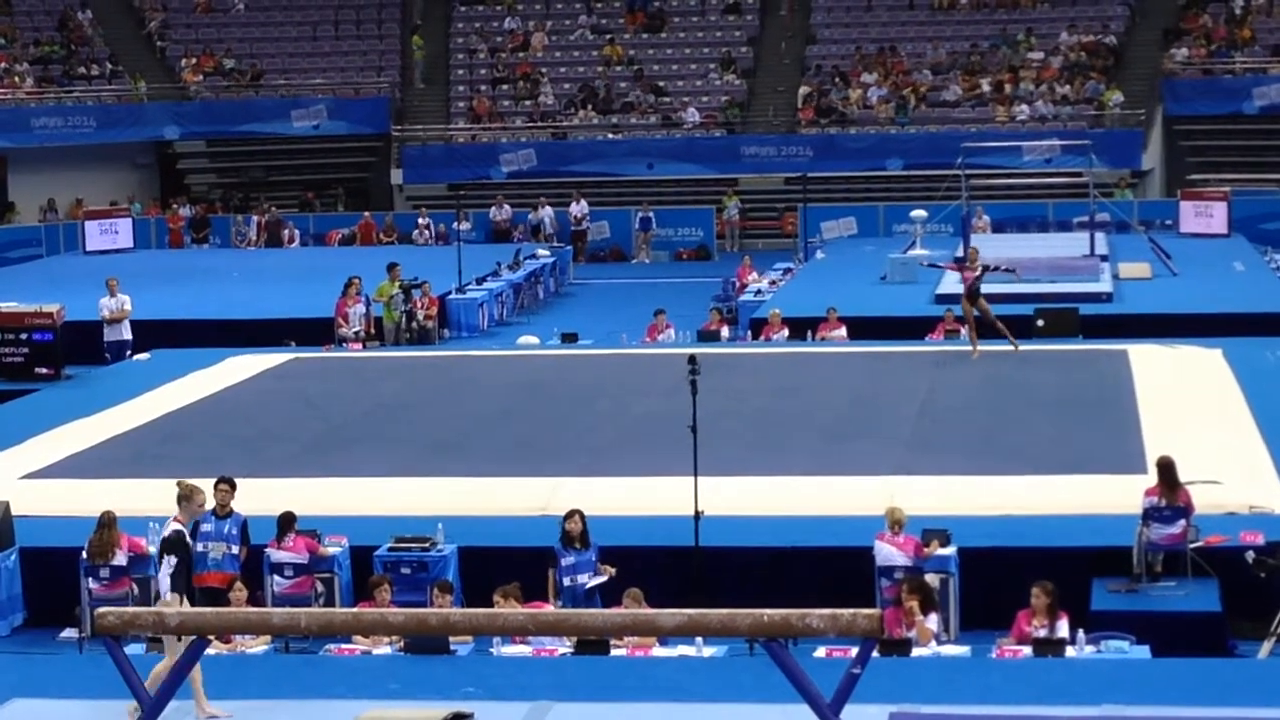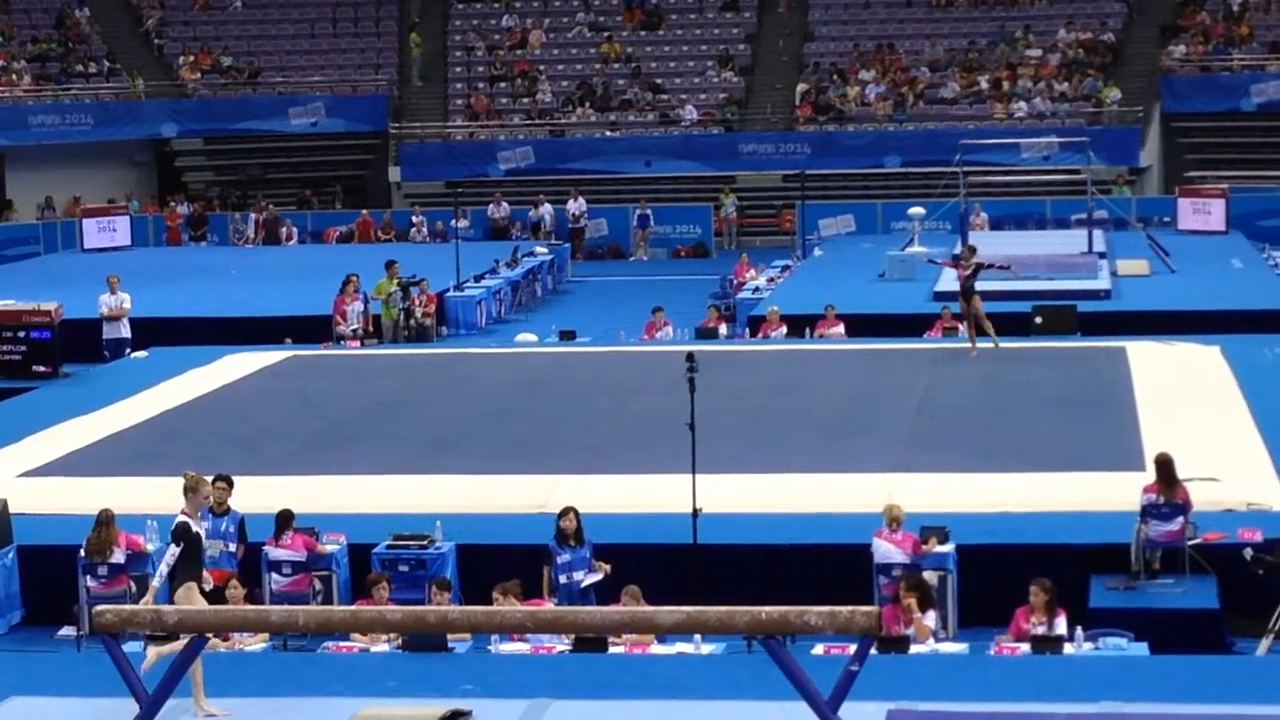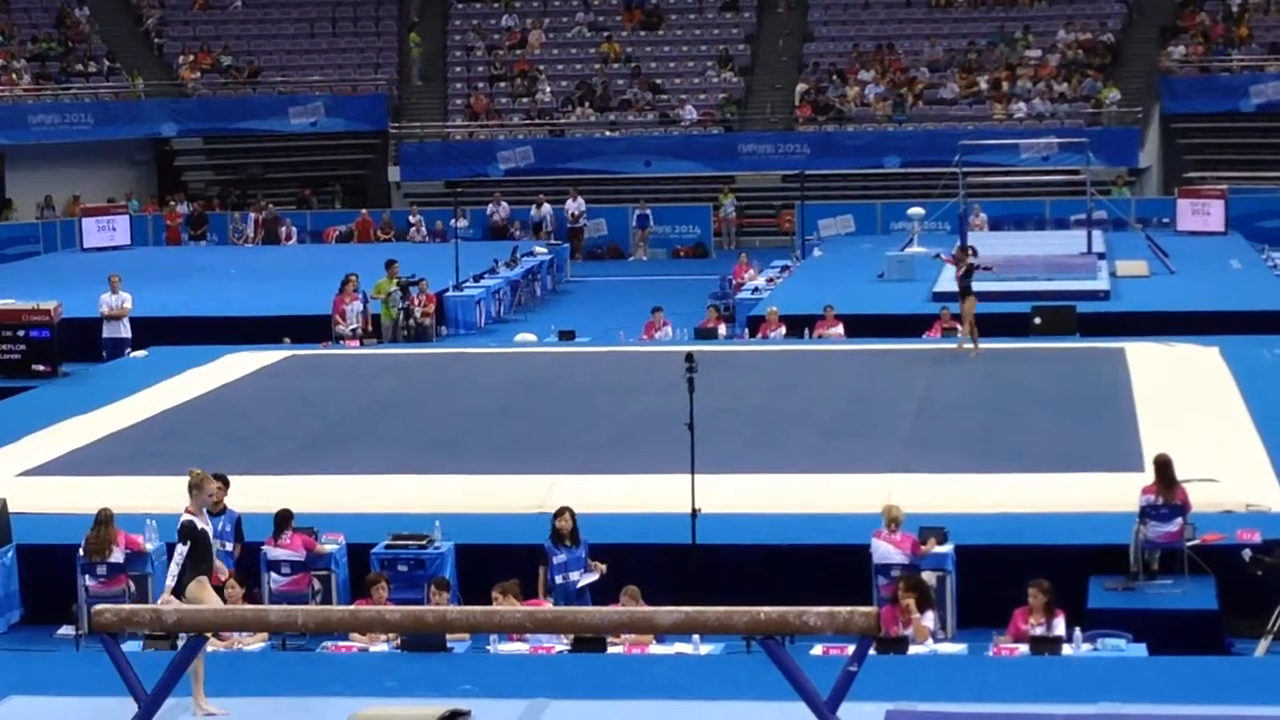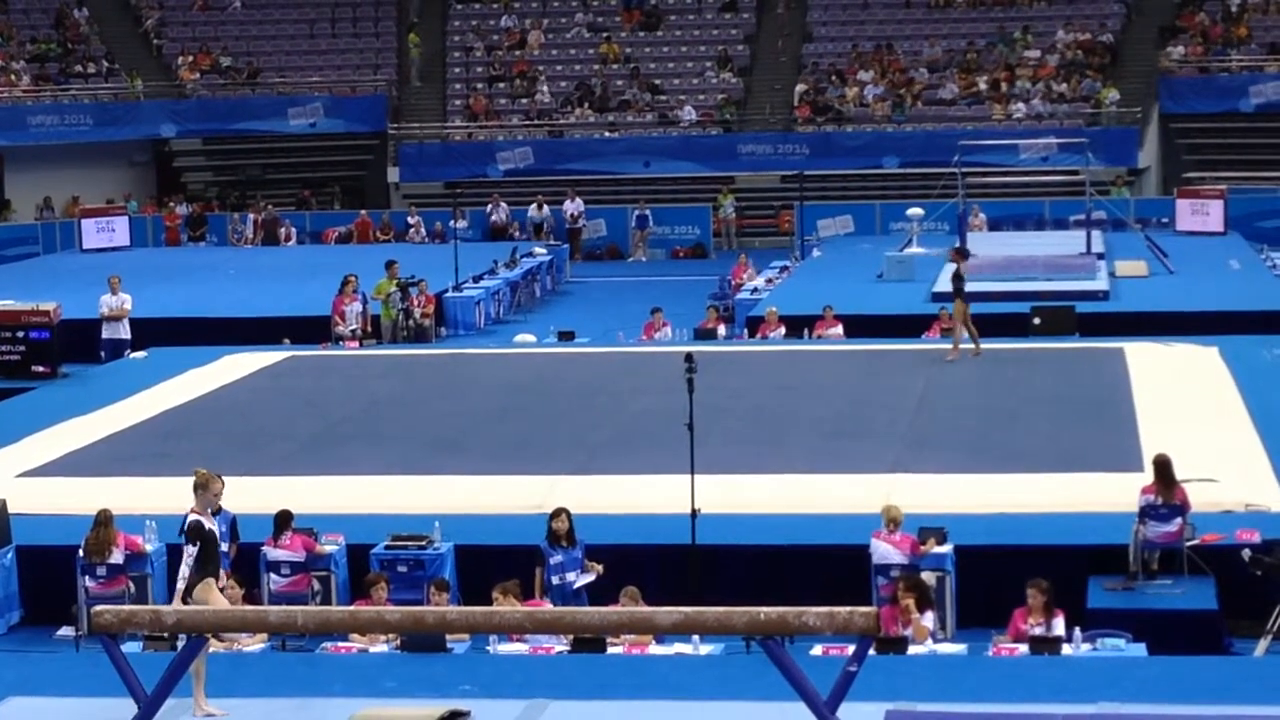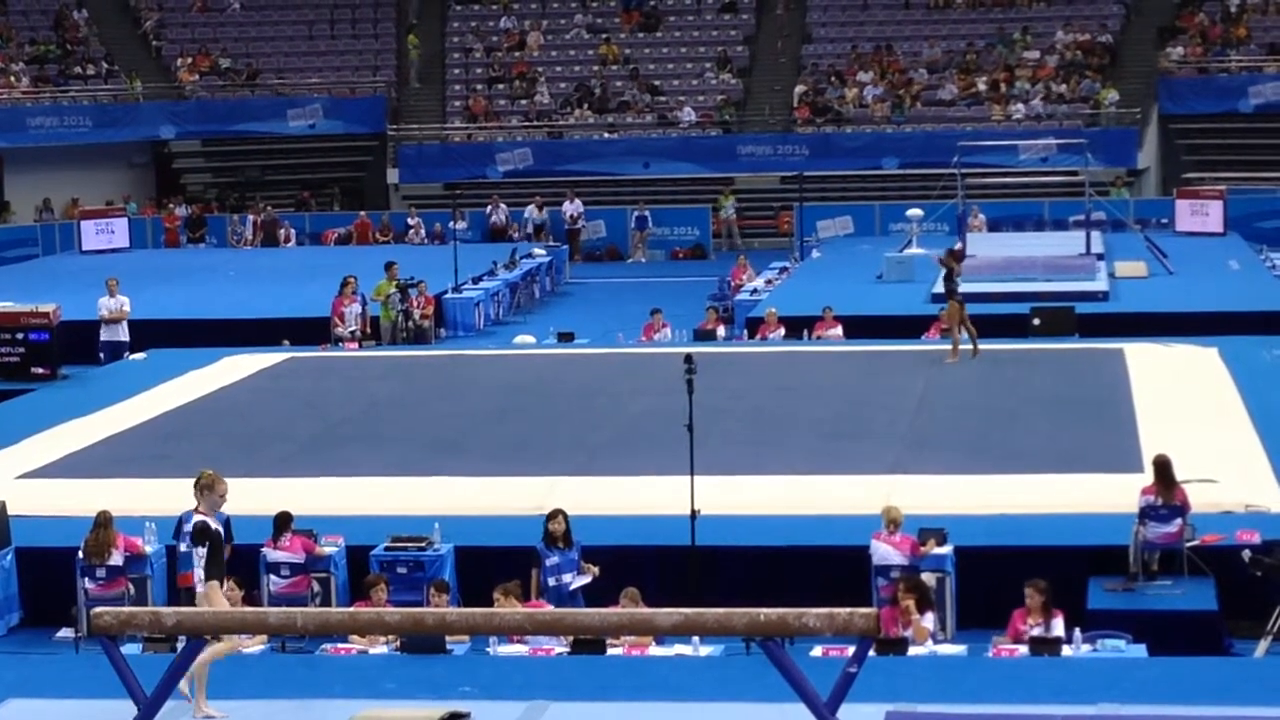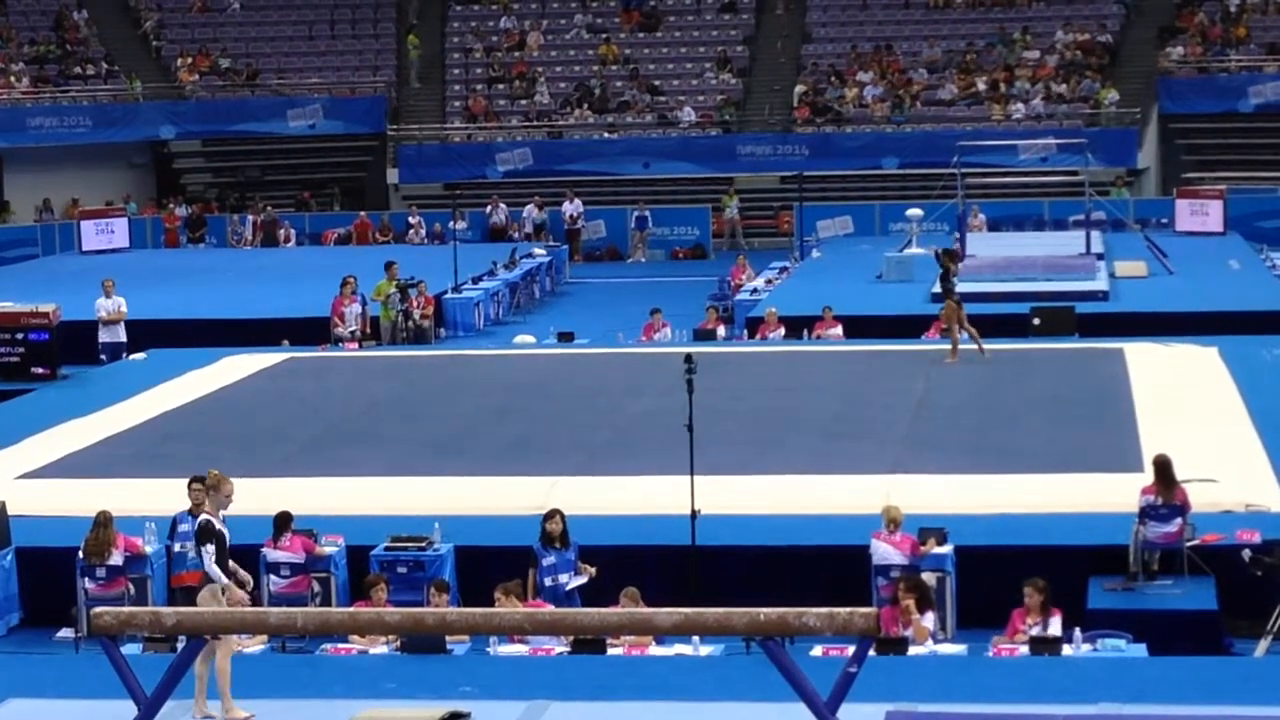
dt=0.2s
person 1, frame 1
left shoulder: (175, 525)
right shoulder: (178, 535)
left elbow: (167, 569)
right elbow: (165, 573)
right wrist: (168, 606)
left hip: (177, 595)
right hip: (170, 597)
right knee: (173, 658)
person 1, frame 2
left shoulder: (195, 518)
right shoulder: (183, 526)
right elbow: (168, 560)
left wrist: (202, 573)
right wrist: (151, 593)
left hip: (191, 586)
right hip: (185, 588)
left ankle: (201, 705)
right ankle: (160, 651)
person 1, frame 3
left shoulder: (203, 514)
right shoulder: (188, 523)
right elbow: (177, 559)
left wrist: (215, 563)
right wrist: (166, 593)
left hip: (202, 580)
right hip: (194, 583)
left ankle: (199, 703)
right ankle: (174, 605)
person 1, frame 4
left shoulder: (208, 515)
right shoulder: (195, 524)
right elbow: (186, 562)
left wrist: (217, 569)
right wrist: (177, 598)
left hip: (209, 582)
right hip: (201, 585)
person 1, frame 5
left shoulder: (211, 517)
right shoulder: (201, 525)
right elbow: (198, 566)
right wrist: (201, 601)
left hip: (214, 586)
right hip: (208, 588)
left knee: (208, 644)
right knee: (231, 643)
right ankle: (187, 676)
person 1, frame 6
left shoulder: (218, 518)
right shoulder: (205, 524)
right elbow: (209, 564)
left wrist: (239, 572)
right wrist: (232, 589)
left hip: (218, 589)
right hip: (210, 591)
left knee: (210, 647)
right knee: (226, 646)
